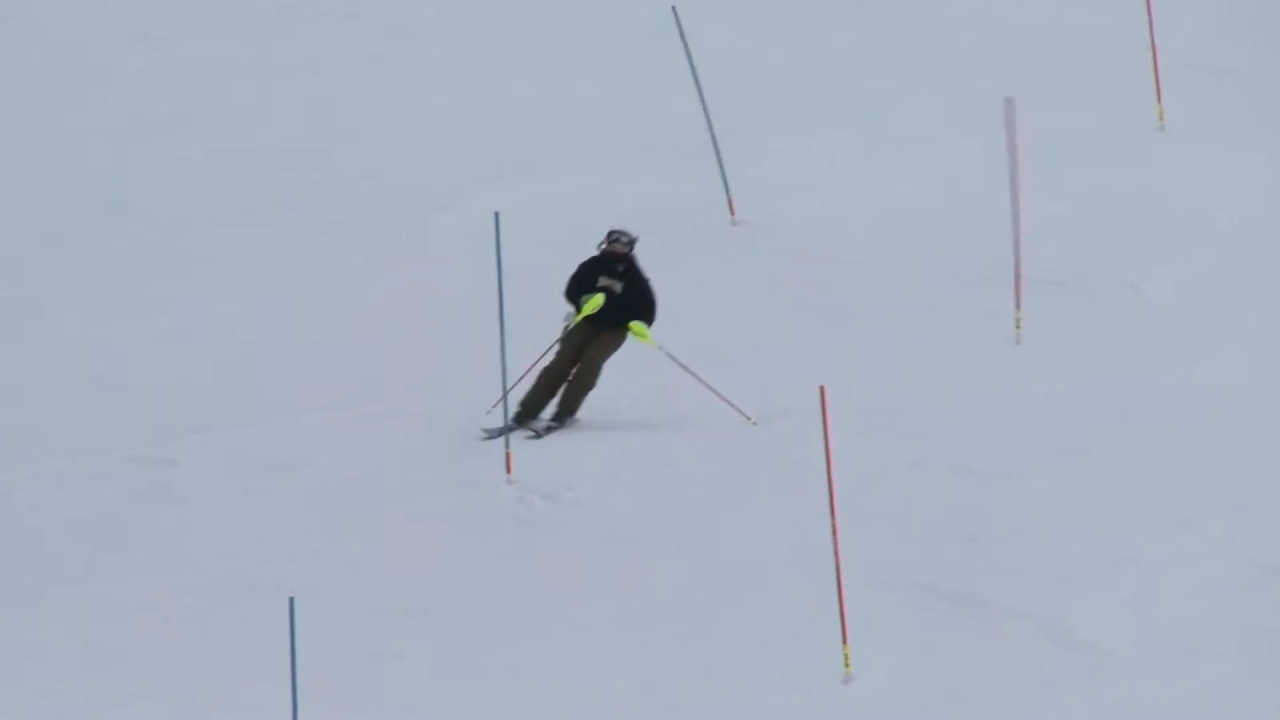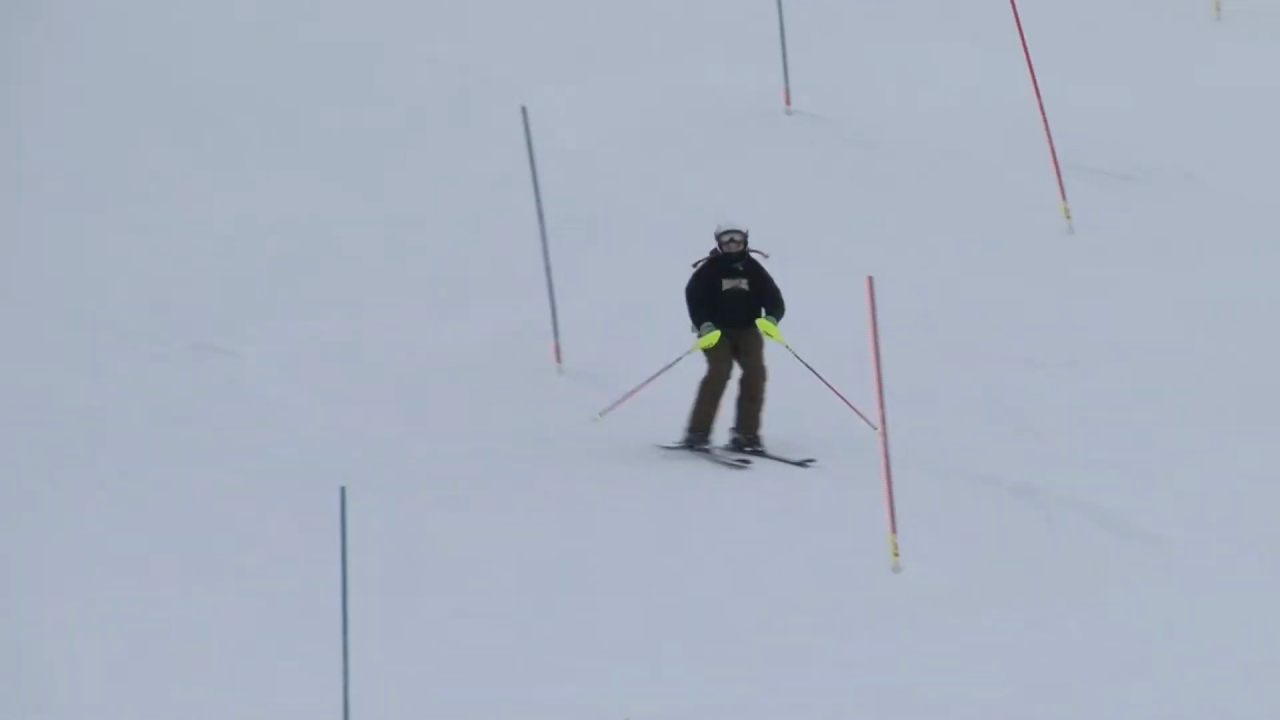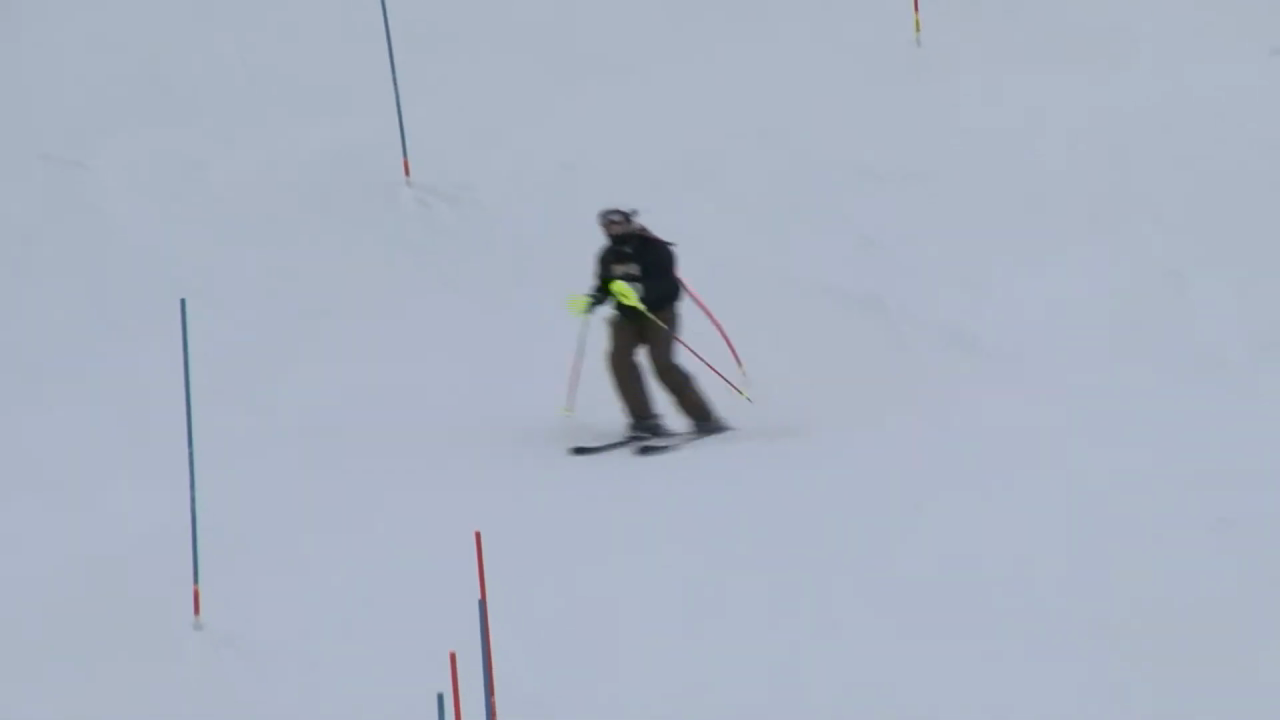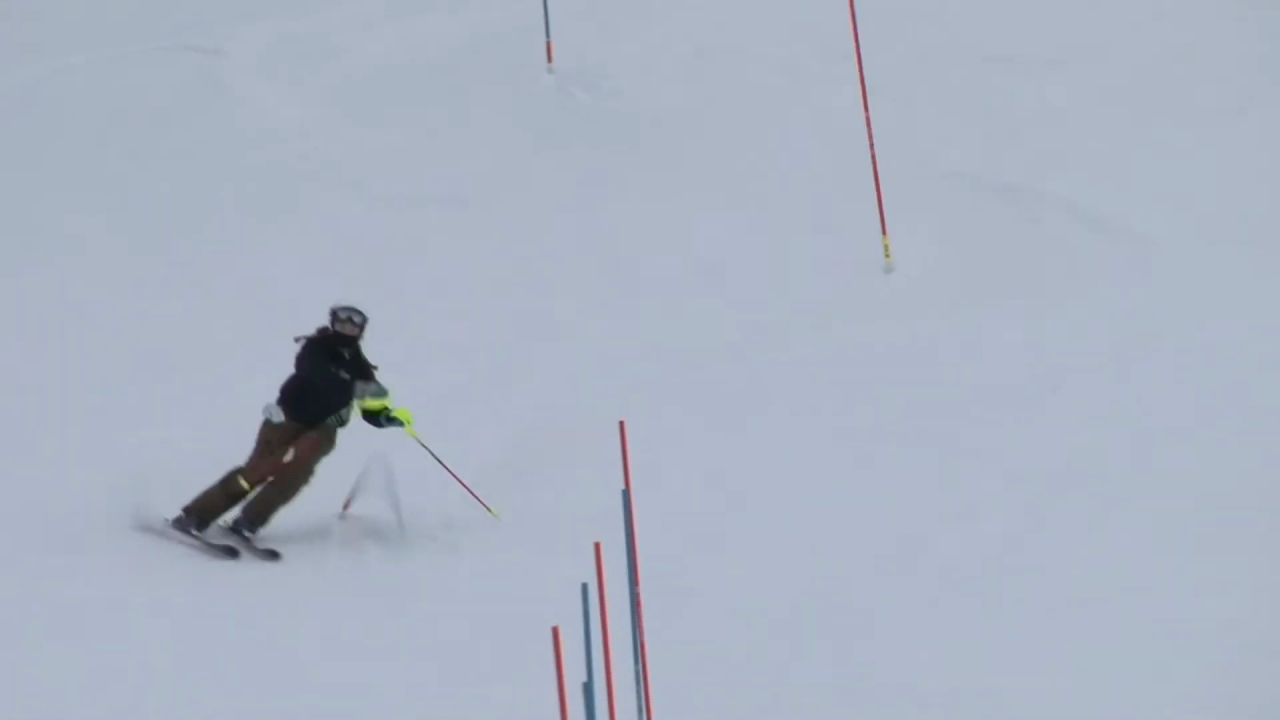
dt=1s
person 1, frame 1
left shoulder: (635, 276)
right shoulder: (595, 264)
left elbow: (647, 306)
right elbow: (572, 290)
left wrist: (640, 323)
right wrist: (583, 300)
left hip: (614, 330)
right hip: (586, 323)
left knee: (591, 361)
right knee: (562, 362)
left ankle: (563, 414)
right ankle: (525, 413)
person 1, frame 2
left shoulder: (754, 270)
right shoulder: (707, 272)
left elbow: (775, 301)
right elbow: (695, 301)
left wrist: (771, 319)
right wrist: (705, 327)
left hip: (748, 329)
right hip: (715, 330)
left knee: (755, 372)
right knee: (719, 372)
left ankle: (746, 435)
right ankle: (697, 433)
person 1, frame 3
left shoulder: (654, 249)
right shoulder: (609, 256)
left elbow: (664, 279)
right elbow: (605, 286)
left wrist: (636, 289)
right wrist: (592, 299)
left hip: (659, 312)
right hip: (628, 315)
left knee: (661, 361)
right knee: (618, 356)
left ankle: (705, 419)
right ankle: (645, 421)
person 1, frame 4
left shoulder: (359, 365)
right shoulder: (316, 348)
left elbow: (373, 408)
right elbow: (319, 378)
left wrist: (391, 415)
right wrist: (357, 389)
left hip: (322, 429)
right hip: (288, 416)
left knee: (302, 468)
right knee: (258, 469)
left ankle: (249, 521)
right ankle: (194, 516)
